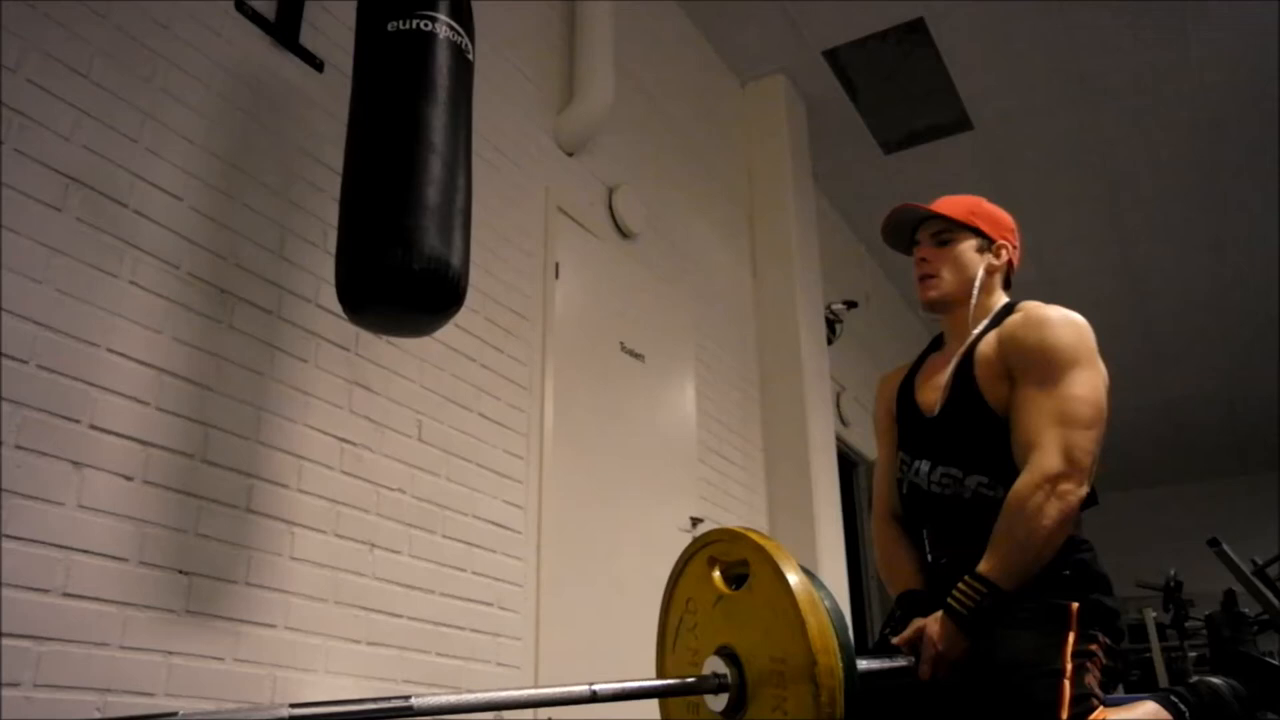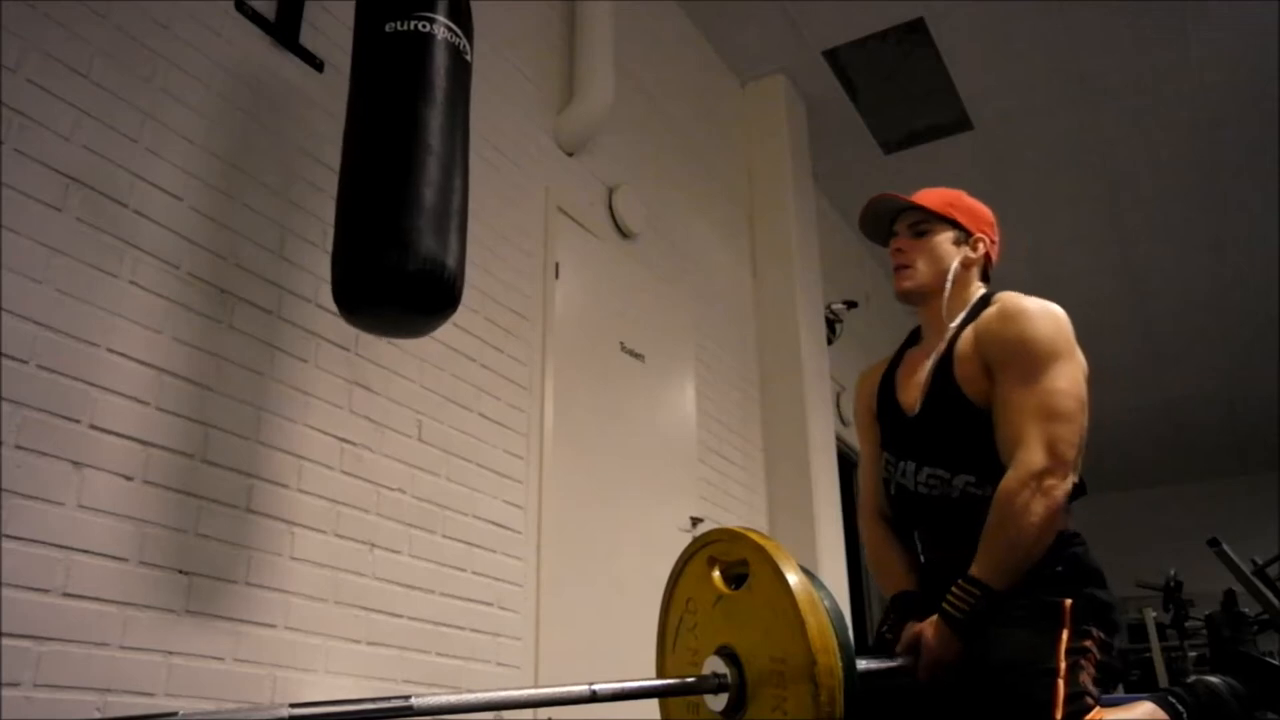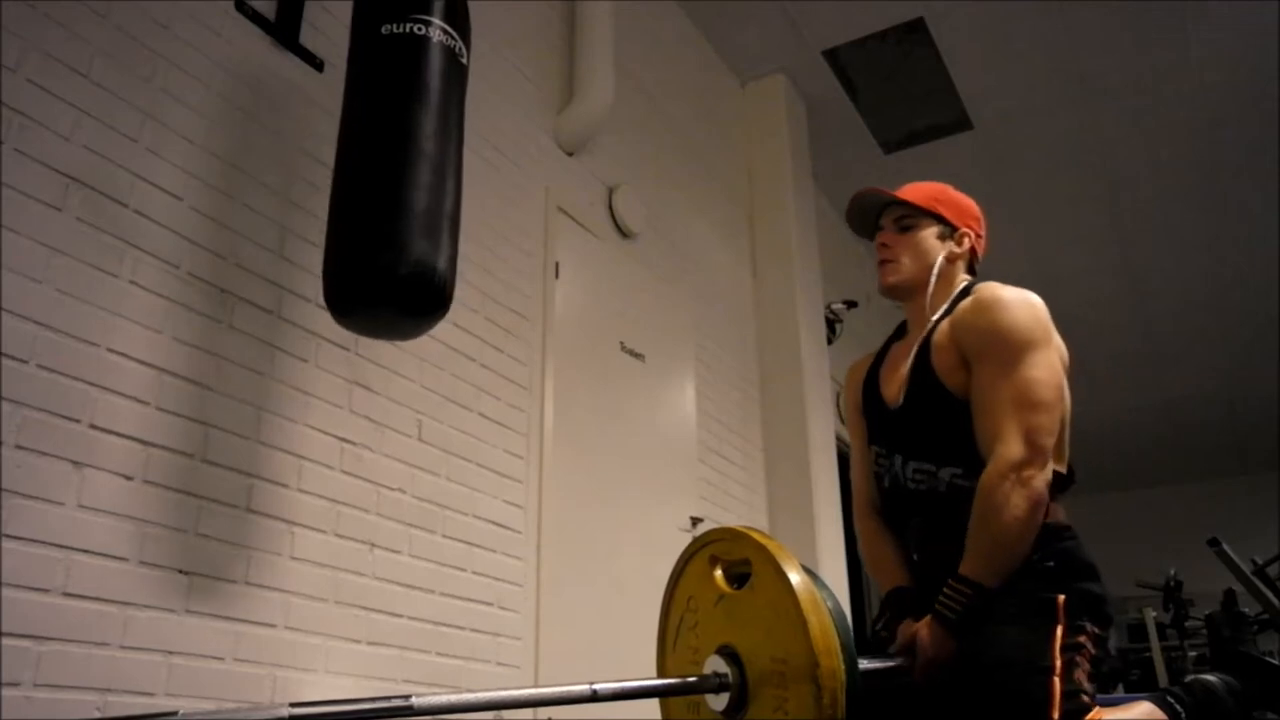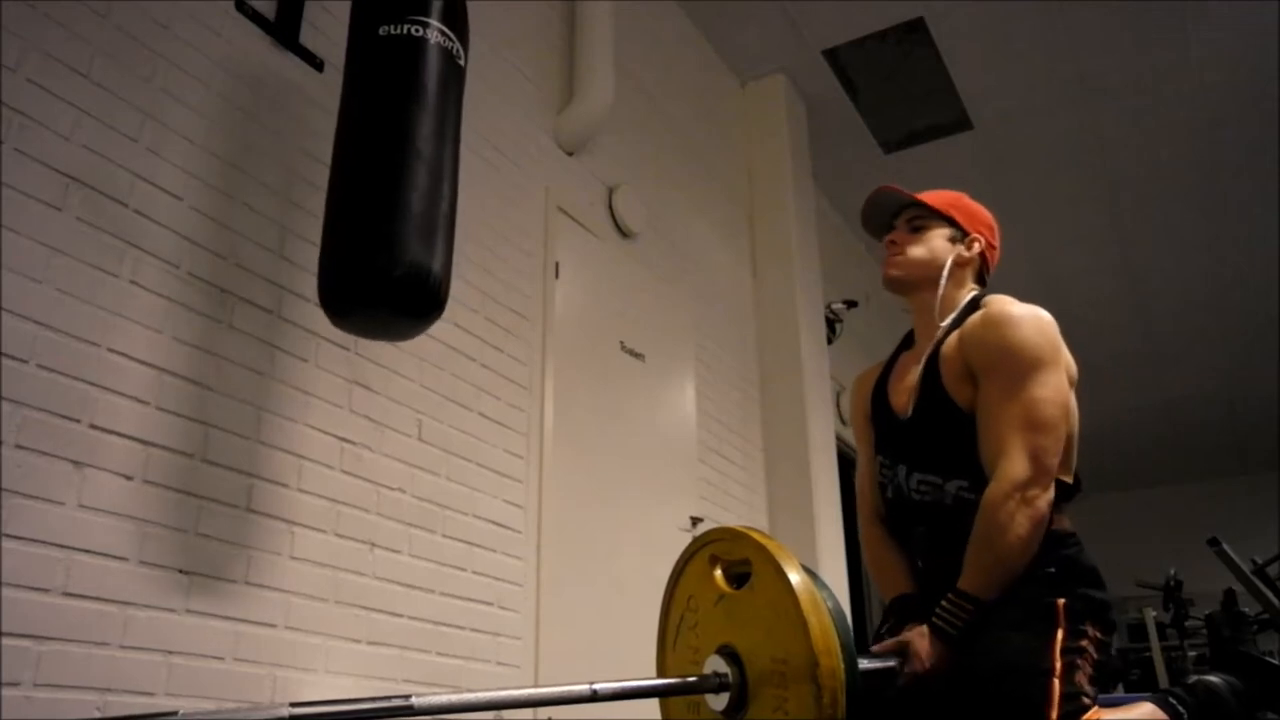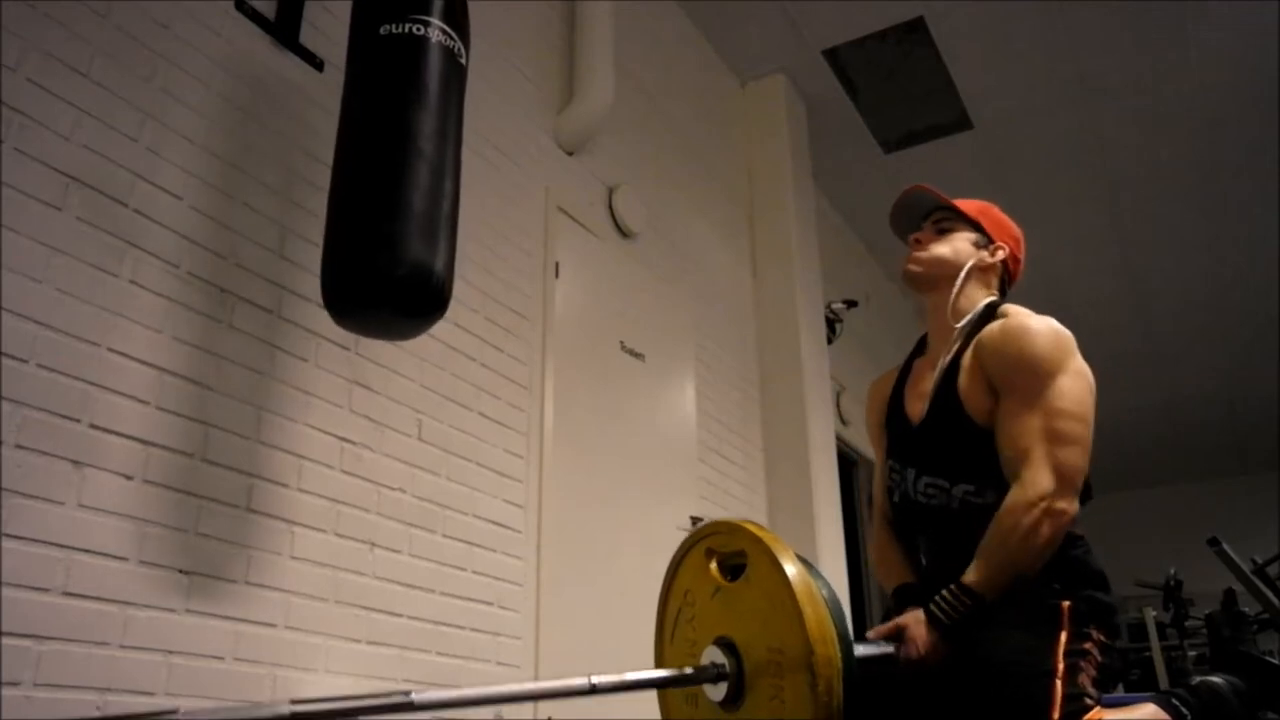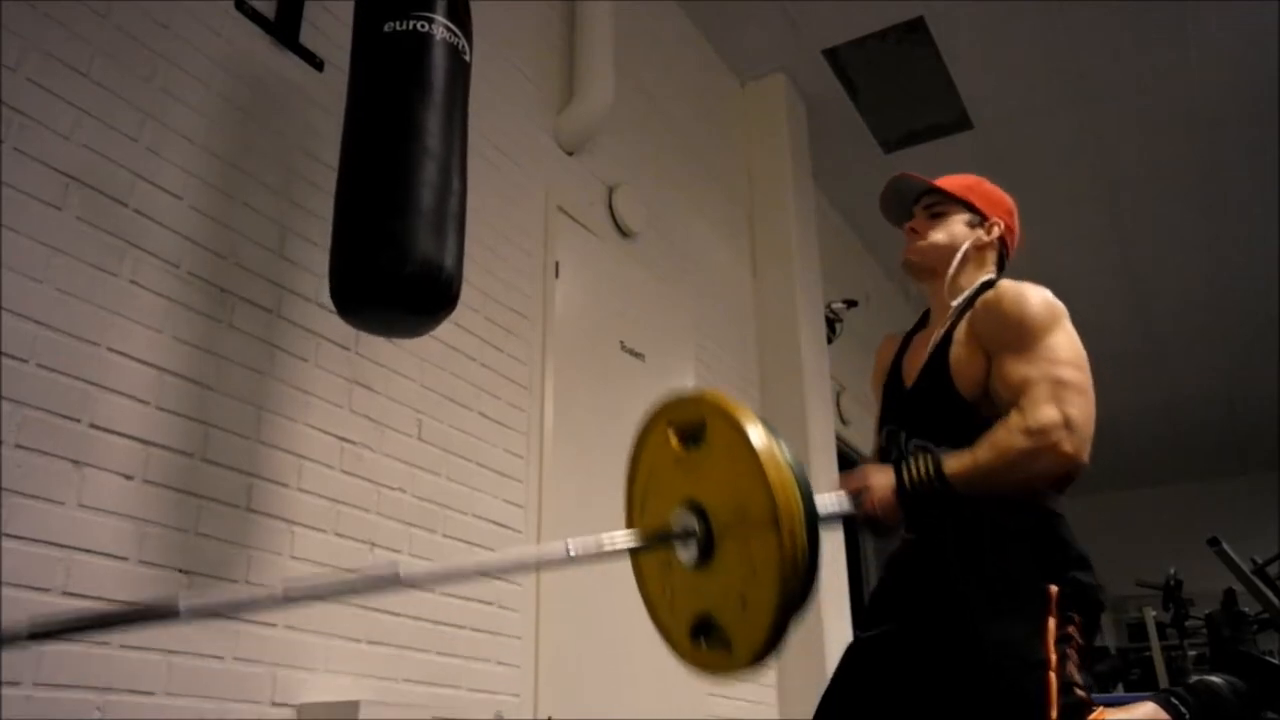
dt=0.3s
person 1, frame 1
left shoulder: (1044, 333)
right shoulder: (899, 387)
left elbow: (1057, 483)
right elbow: (888, 513)
left wrist: (964, 610)
right wrist: (914, 607)
left hip: (1039, 598)
right hip: (939, 602)
person 1, frame 2
left shoulder: (1020, 325)
right shoulder: (878, 384)
left elbow: (1043, 479)
right elbow: (876, 512)
left wrist: (960, 612)
right wrist: (909, 609)
left hip: (1034, 594)
right hip: (933, 599)
person 1, frame 3
left shoulder: (998, 314)
right shoulder: (866, 377)
left elbow: (1021, 472)
right elbow: (870, 508)
left wrist: (953, 612)
right wrist: (904, 607)
left hip: (1029, 585)
right hip: (931, 595)
person 1, frame 4
left shoulder: (1007, 330)
right shoulder: (873, 387)
left elbow: (1024, 490)
right elbow: (875, 516)
left wrist: (950, 624)
right wrist: (908, 613)
left hip: (1033, 594)
right hip: (936, 602)
person 1, frame 5
left shoulder: (1022, 342)
right shoulder: (888, 392)
left elbow: (1050, 496)
right elbow: (887, 518)
left wrist: (948, 612)
right wrist: (910, 605)
left hip: (1038, 600)
right hip: (944, 603)
person 1, frame 6
left shoulder: (1016, 309)
right shoulder: (895, 353)
left elbow: (1058, 437)
left wrist: (913, 484)
right wrist: (878, 488)
left hip: (1020, 576)
right hip: (923, 582)
